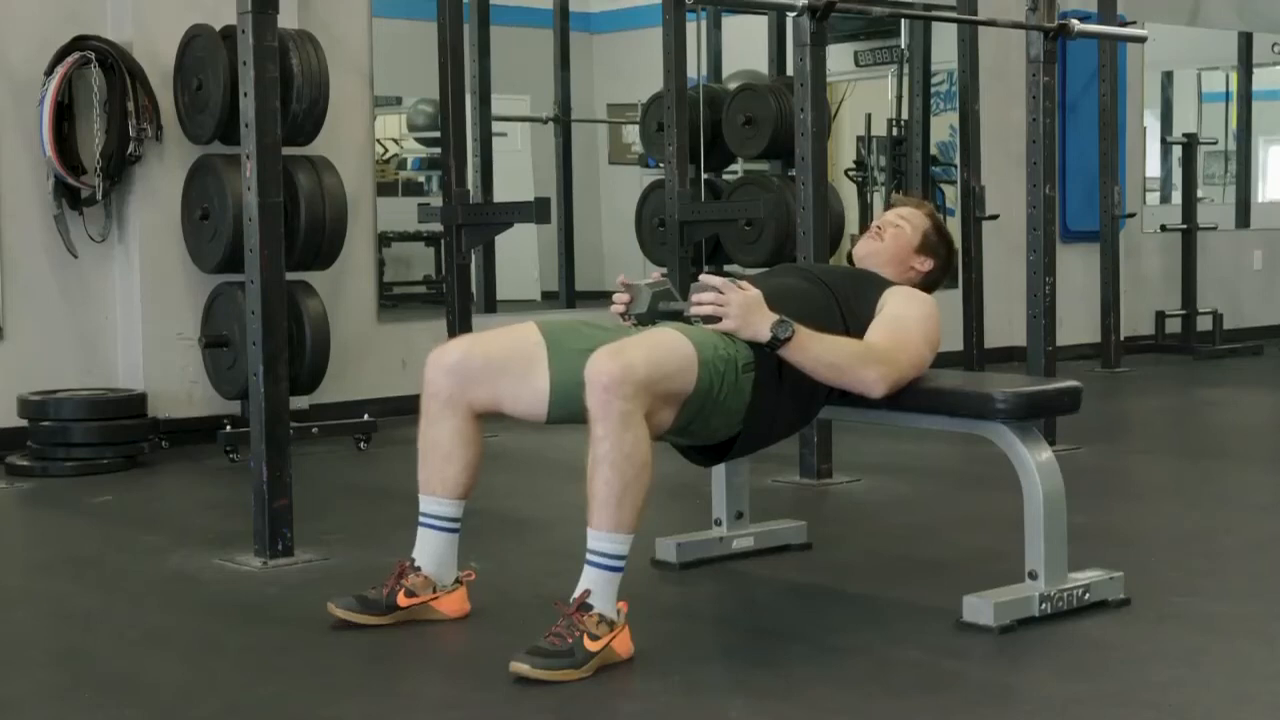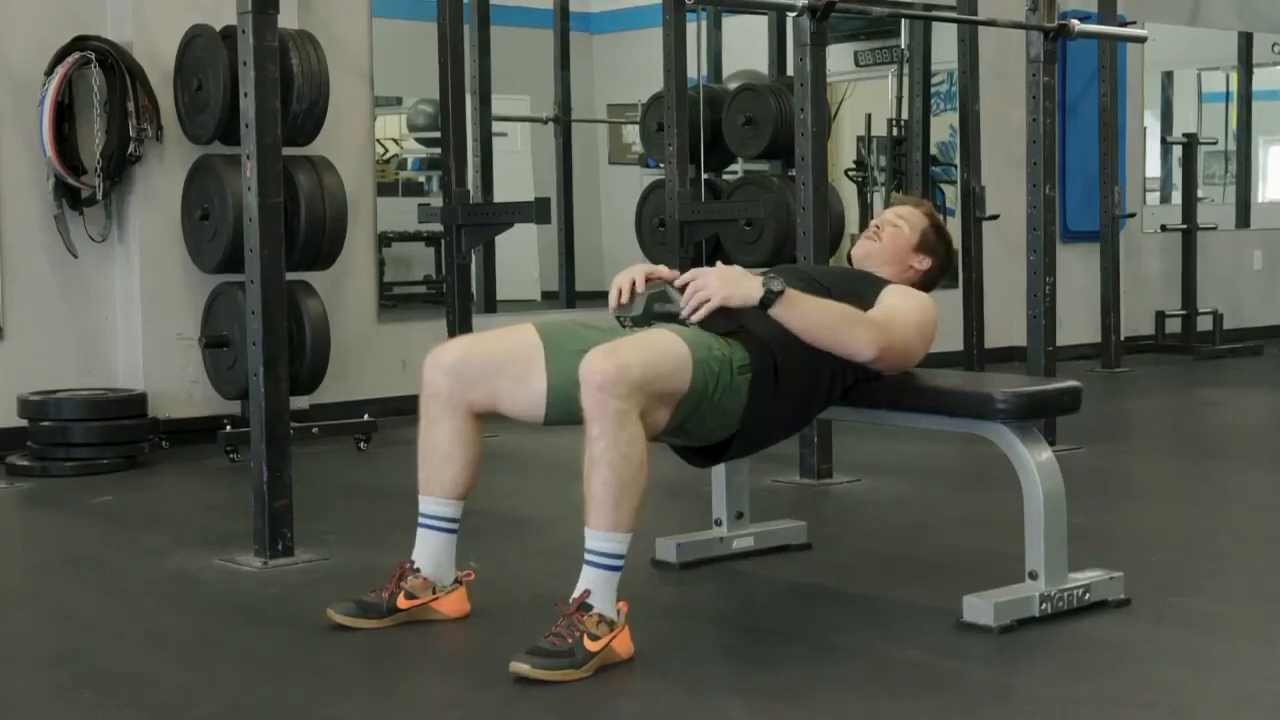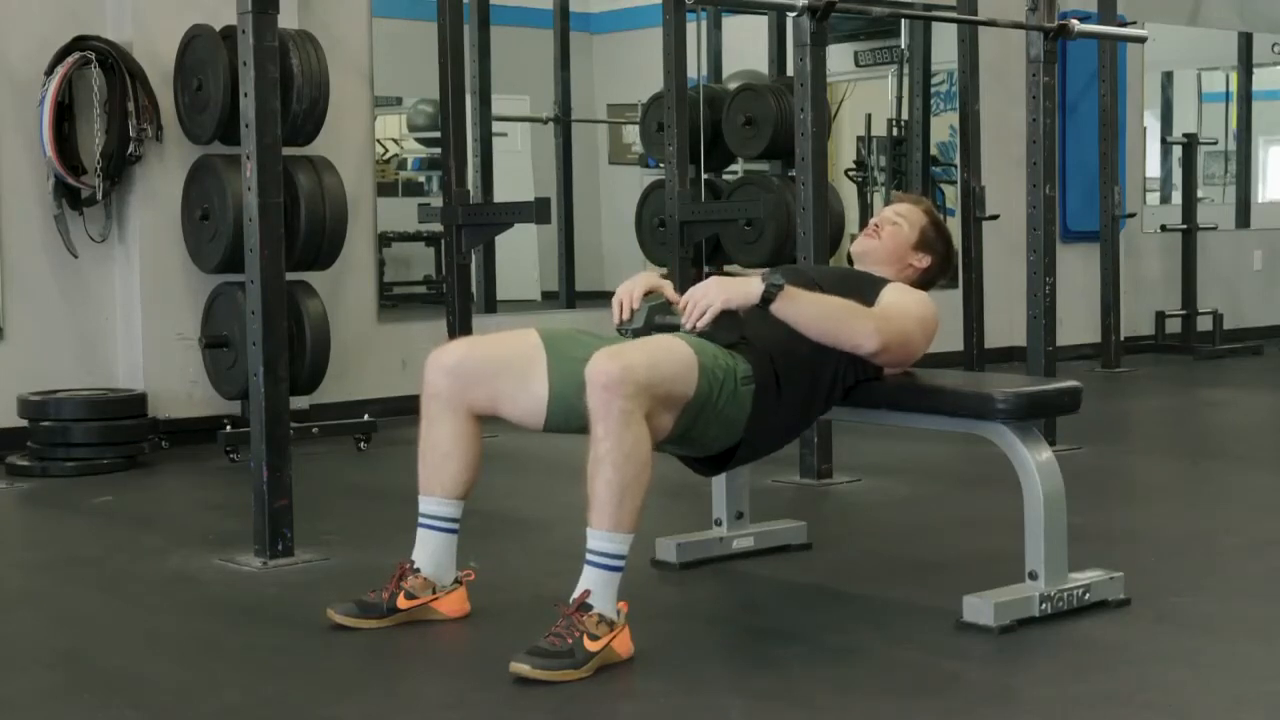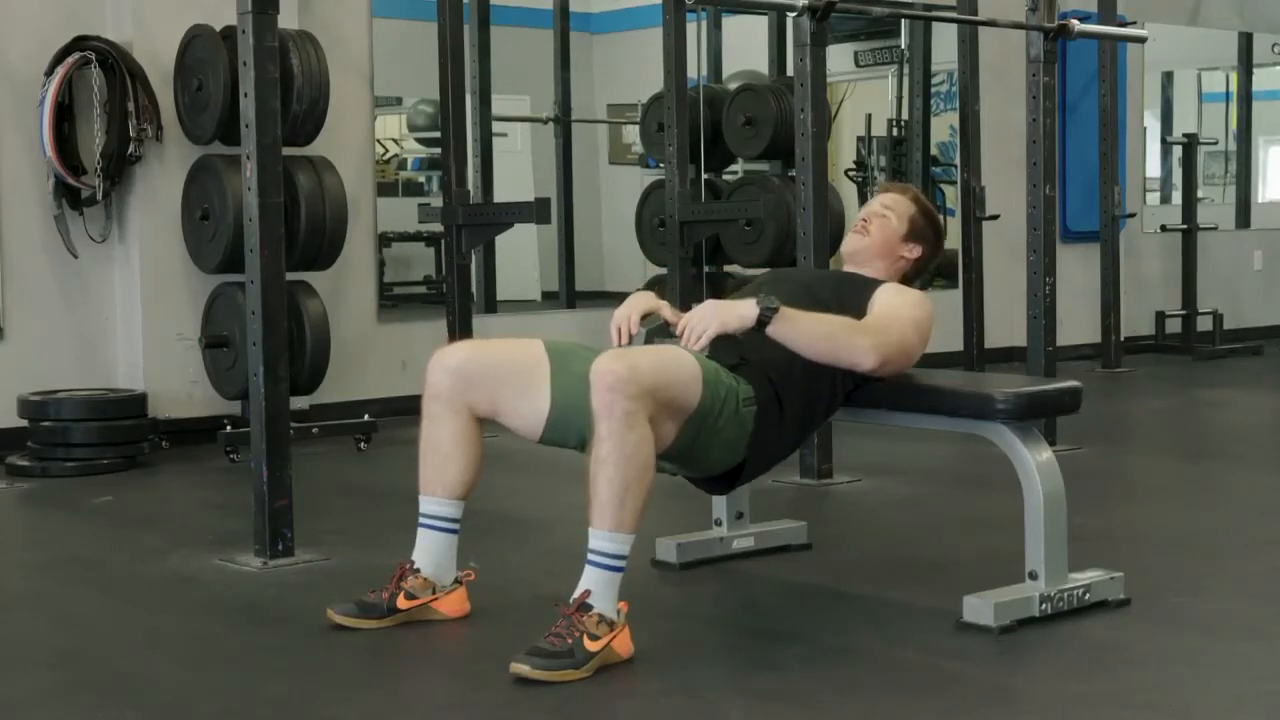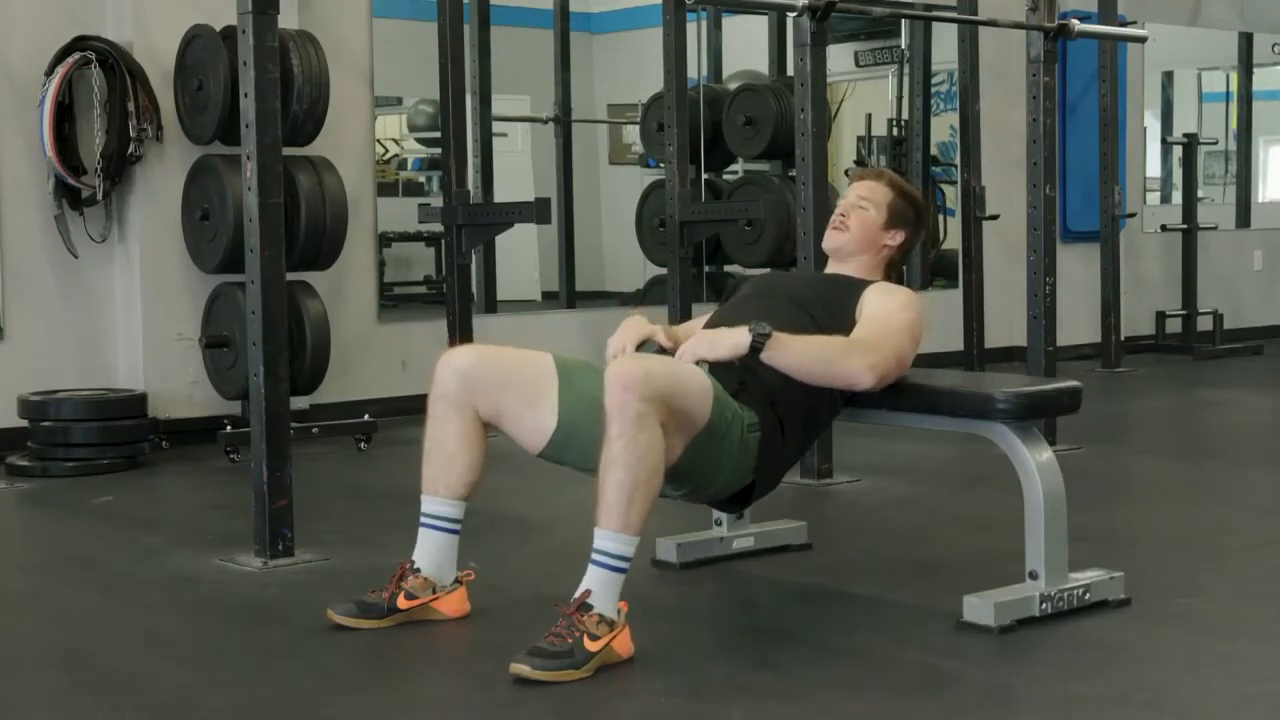
dt=1s
person 1, frame 1
left shoulder: (908, 305)
right shoulder: (808, 275)
left elbow: (877, 374)
left wrist: (770, 327)
left hip: (738, 364)
right hip: (662, 338)
left knee: (615, 377)
right knee: (453, 366)
left ankle: (597, 614)
right ankle: (431, 577)
person 1, frame 2
left shoulder: (907, 304)
right shoulder: (808, 278)
left elbow: (868, 342)
left wrist: (761, 290)
right wrist: (657, 278)
left hip: (736, 366)
right hip: (672, 342)
left knee: (608, 376)
right knee: (450, 366)
left ankle: (597, 614)
right ankle: (431, 577)
person 1, frame 3
left shoulder: (908, 303)
right shoulder: (808, 279)
left elbow: (872, 336)
left wrist: (761, 288)
right wrist: (658, 283)
left hip: (737, 377)
right hip: (668, 355)
left knee: (614, 378)
right knee: (451, 368)
left ankle: (597, 615)
right ankle: (430, 577)
person 1, frame 4
left shoulder: (901, 302)
right shoulder: (792, 277)
left elbow: (869, 351)
left wrist: (756, 311)
right wrist: (657, 304)
left hip: (735, 400)
right hip: (656, 383)
left knee: (618, 379)
right knee: (454, 368)
left ankle: (598, 614)
right ankle: (431, 579)
person 1, frame 5
left shoulder: (888, 301)
right shoulder: (777, 281)
left elbow: (865, 367)
left wrist: (749, 337)
right wrist: (648, 326)
left hip: (732, 426)
right hip: (652, 400)
left knee: (633, 382)
right knee: (462, 370)
left ankle: (599, 615)
right ankle: (432, 578)
